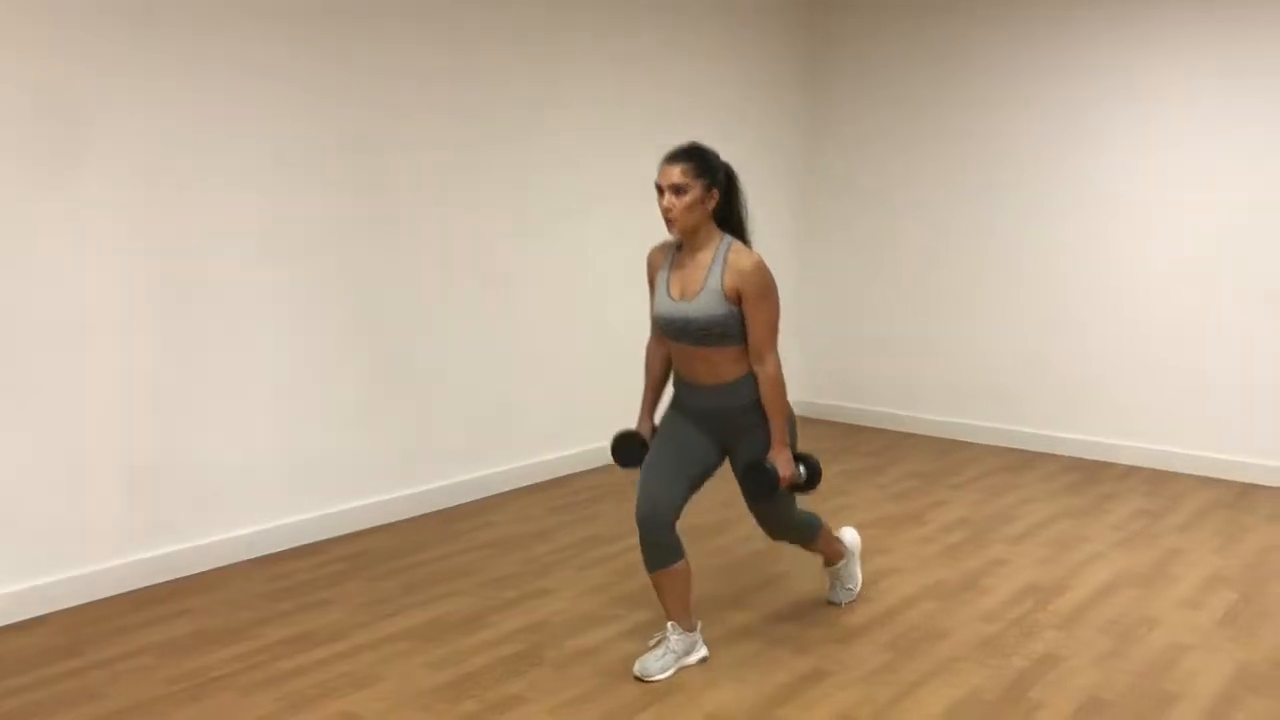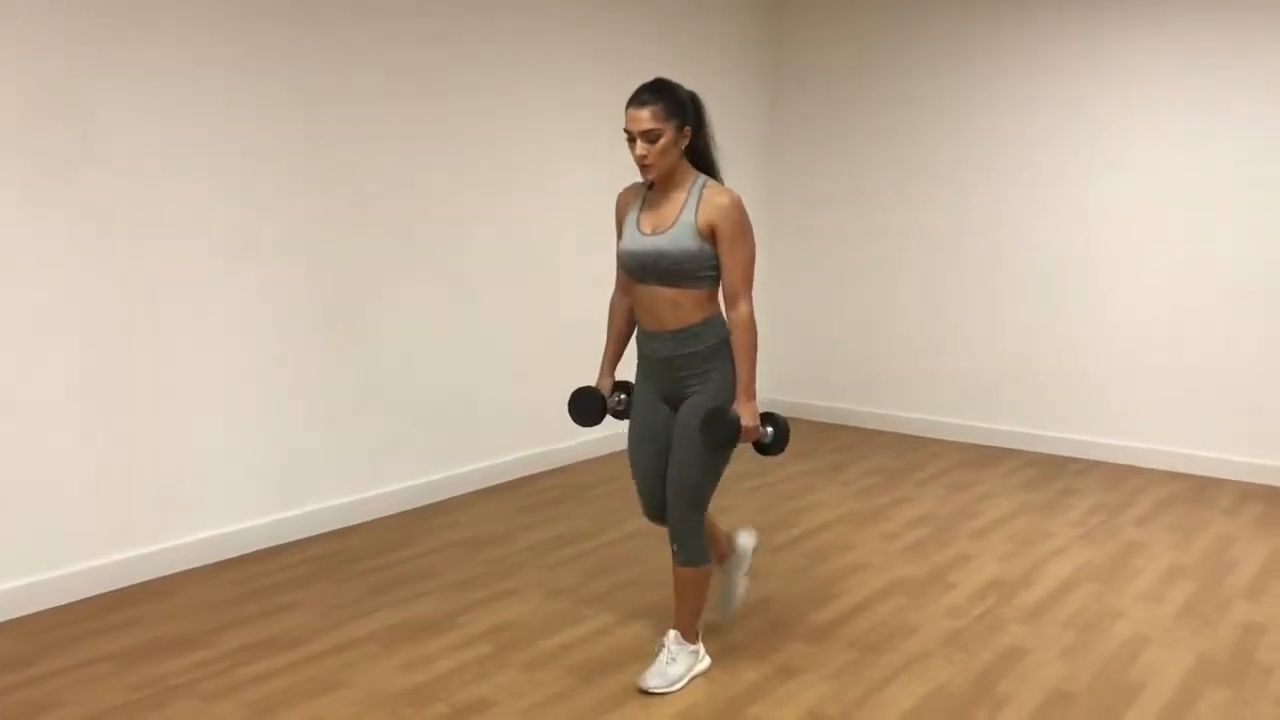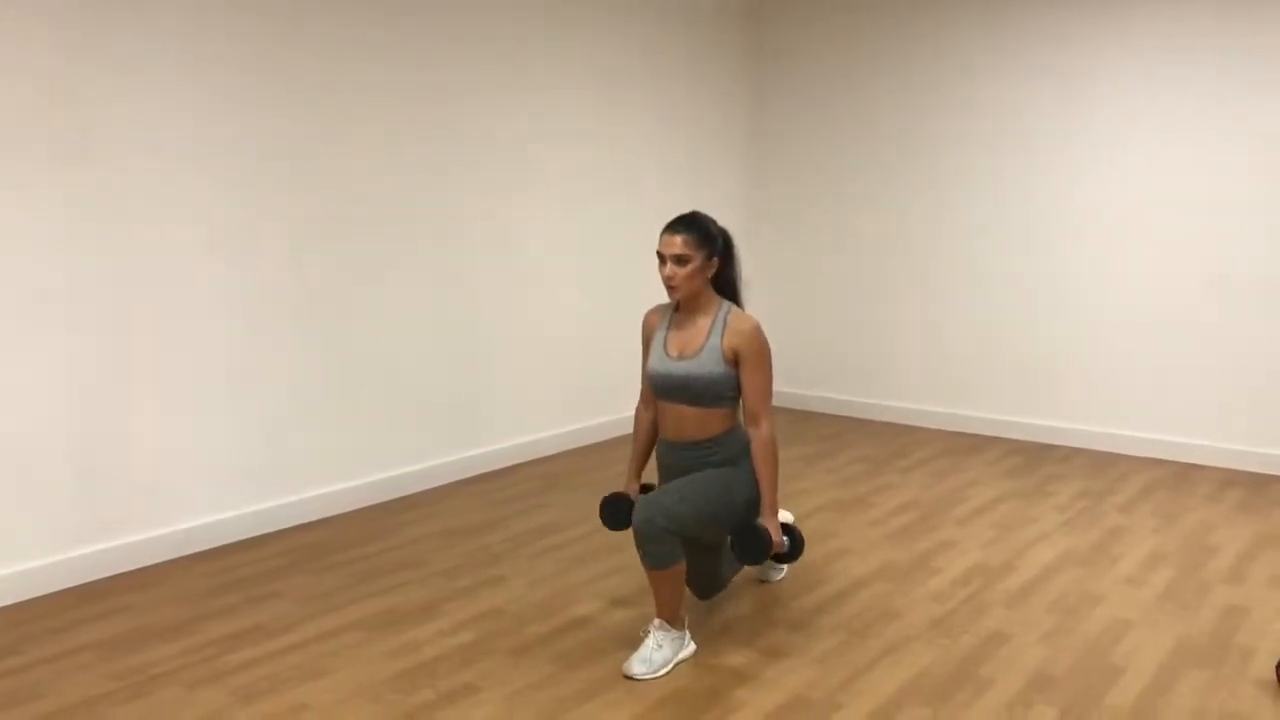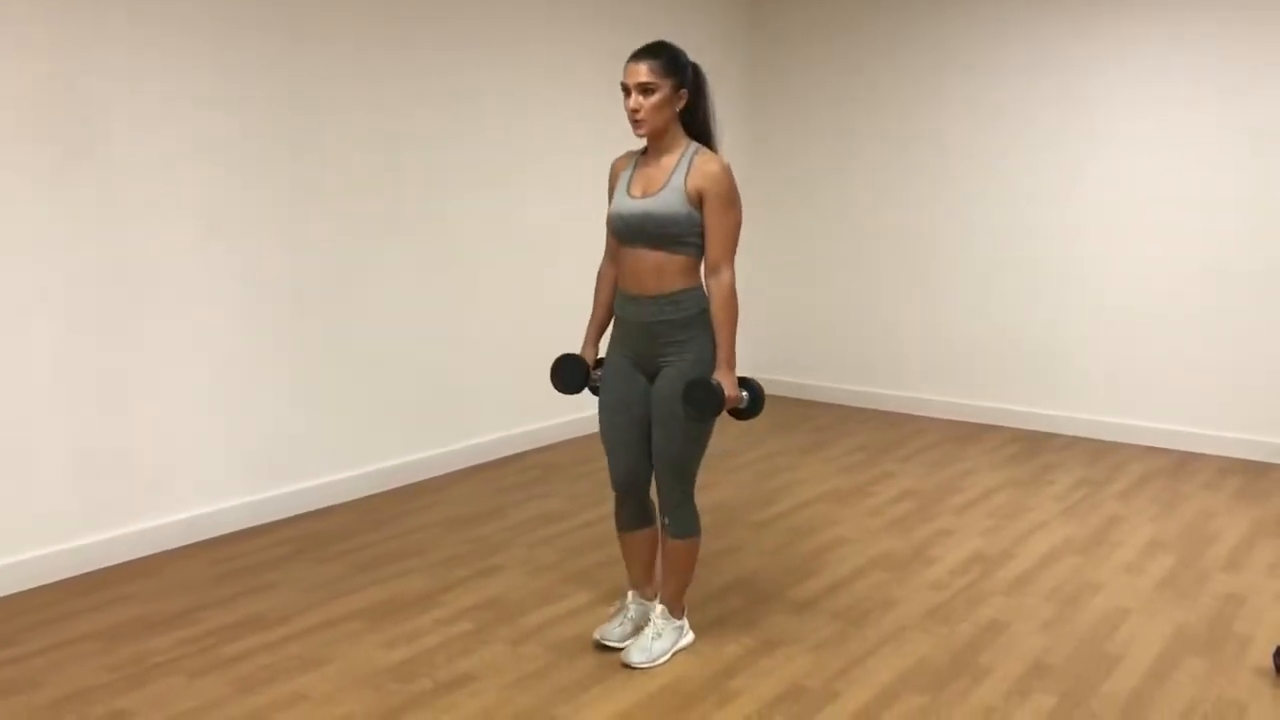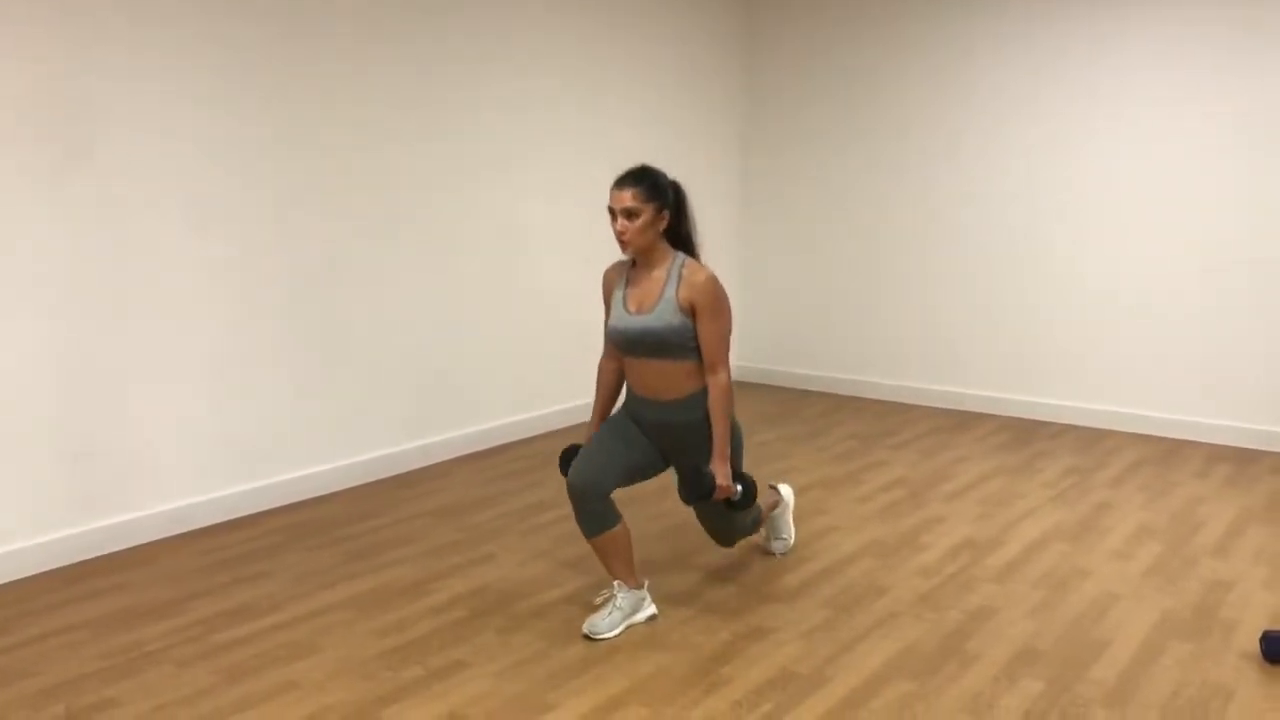
dt=1s
person 1, frame 1
left shoulder: (744, 267)
right shoulder: (658, 259)
left elbow: (765, 360)
left wrist: (780, 444)
right wrist: (646, 414)
left hip: (747, 412)
right hip: (690, 411)
left knee: (778, 520)
right knee: (651, 511)
left ankle: (841, 548)
right ankle: (683, 635)
person 1, frame 2
left shoulder: (720, 204)
right shoulder: (628, 201)
left elbow: (740, 306)
left wrist: (746, 396)
right wrist: (607, 369)
left hip: (708, 370)
right hip: (653, 371)
left knee: (683, 512)
right knee: (655, 504)
left ankle: (687, 644)
right ankle: (731, 550)
person 1, frame 3
left shoulder: (742, 330)
right shoulder: (654, 322)
left elbow: (759, 424)
right elbow: (648, 406)
left wrist: (768, 510)
right wrist: (632, 478)
left hip: (729, 470)
right hip: (676, 469)
left knee: (651, 518)
right knee: (706, 584)
left ankle: (670, 633)
person 1, frame 4
left shoulder: (709, 171)
right shoulder: (622, 168)
left elbow: (720, 275)
left wrist: (725, 365)
right wrist: (591, 340)
left hip: (684, 339)
right hip: (628, 340)
left knee: (674, 489)
right knee: (625, 483)
left ankle: (672, 618)
right ankle: (640, 600)
person 1, frame 5
left shoulder: (698, 282)
right shoulder: (613, 278)
left elbow: (718, 374)
right elbow: (612, 358)
left wrist: (721, 458)
right wrist: (595, 427)
left hip: (695, 421)
right hip: (639, 418)
left knee: (724, 527)
right knee: (584, 481)
left ankle: (773, 502)
right ankle: (631, 594)
